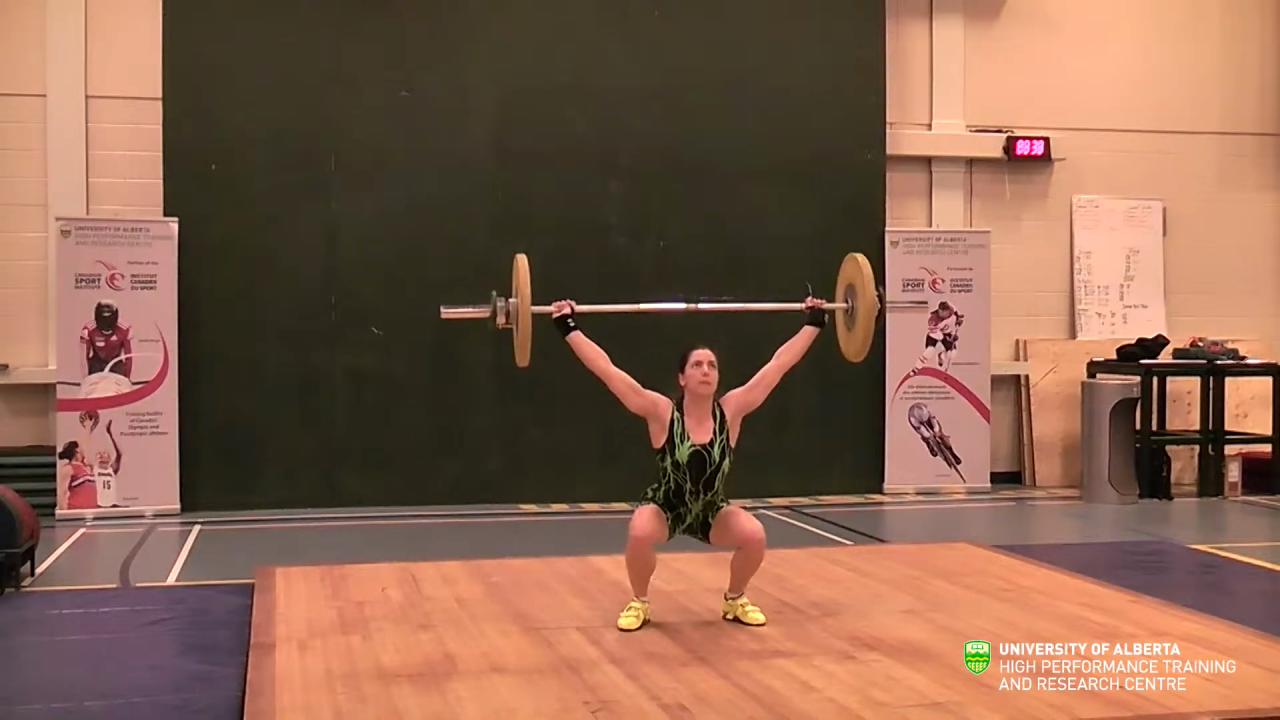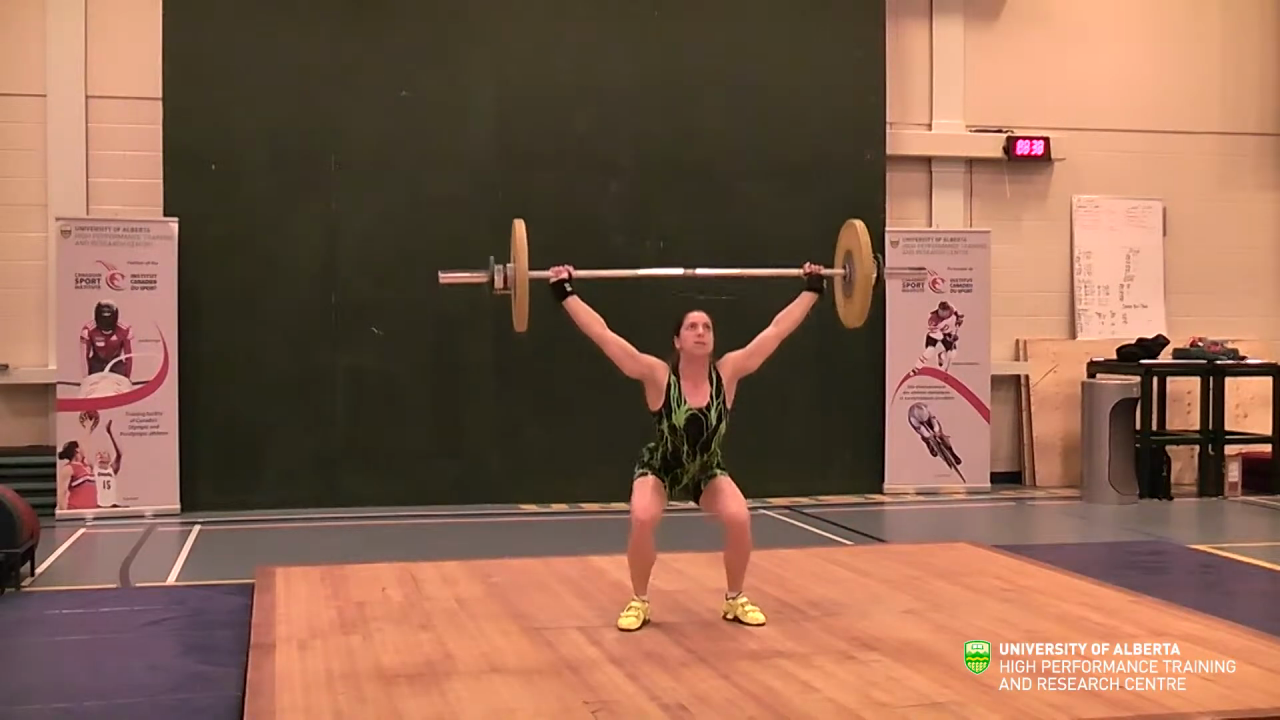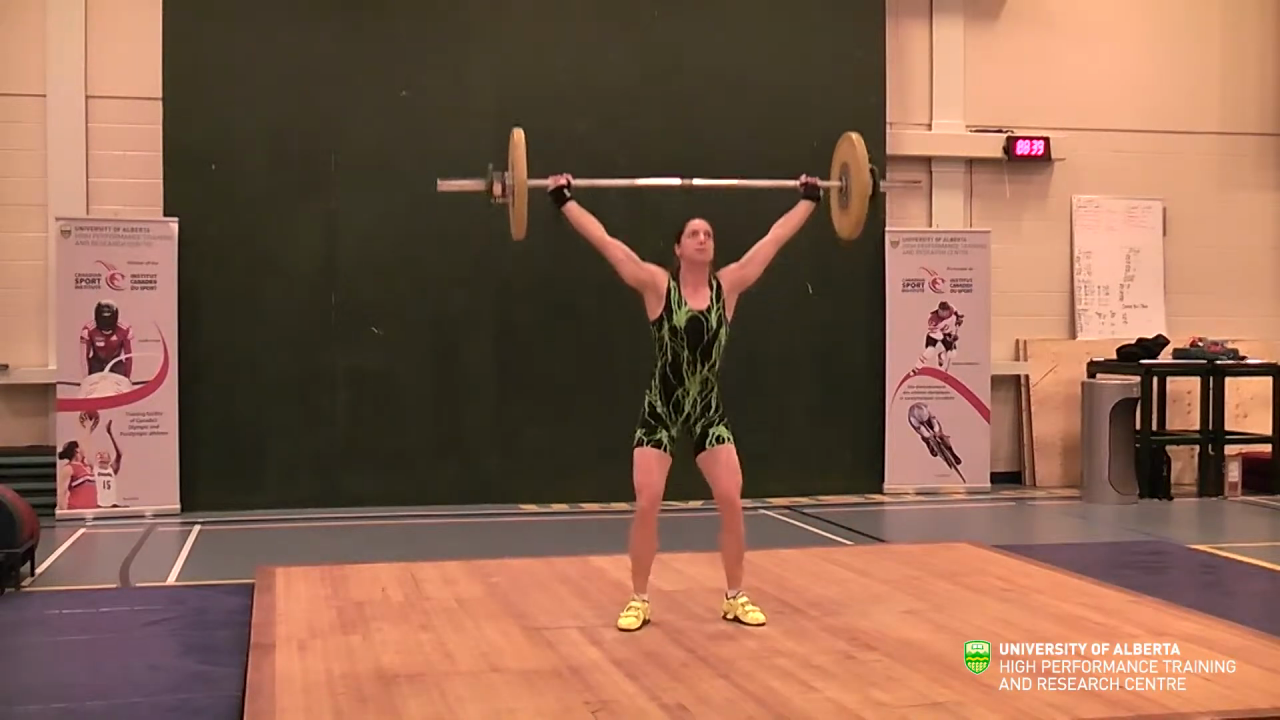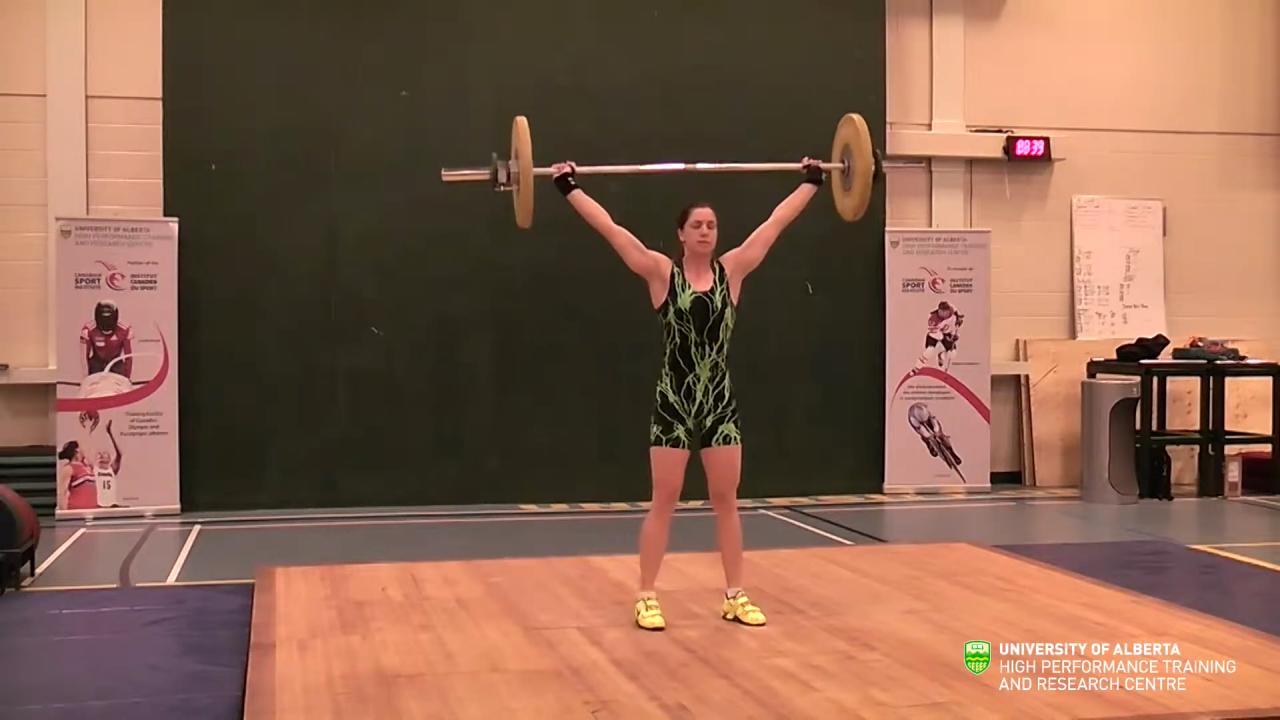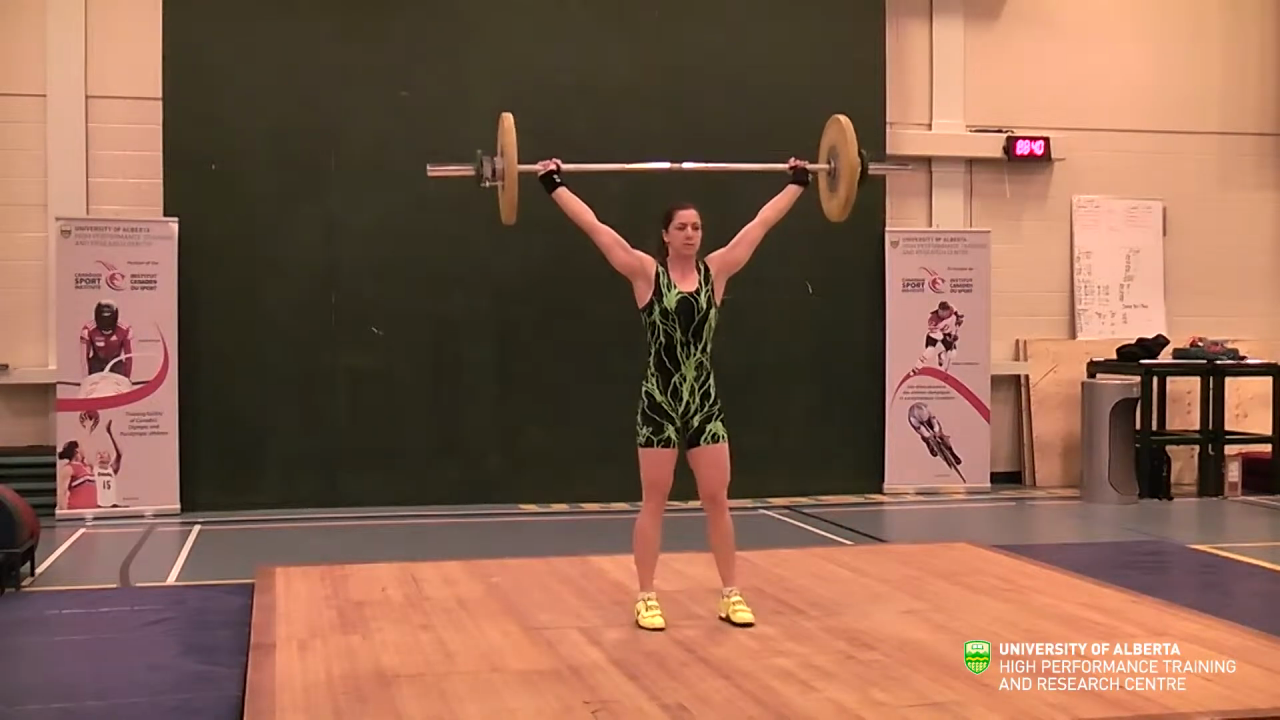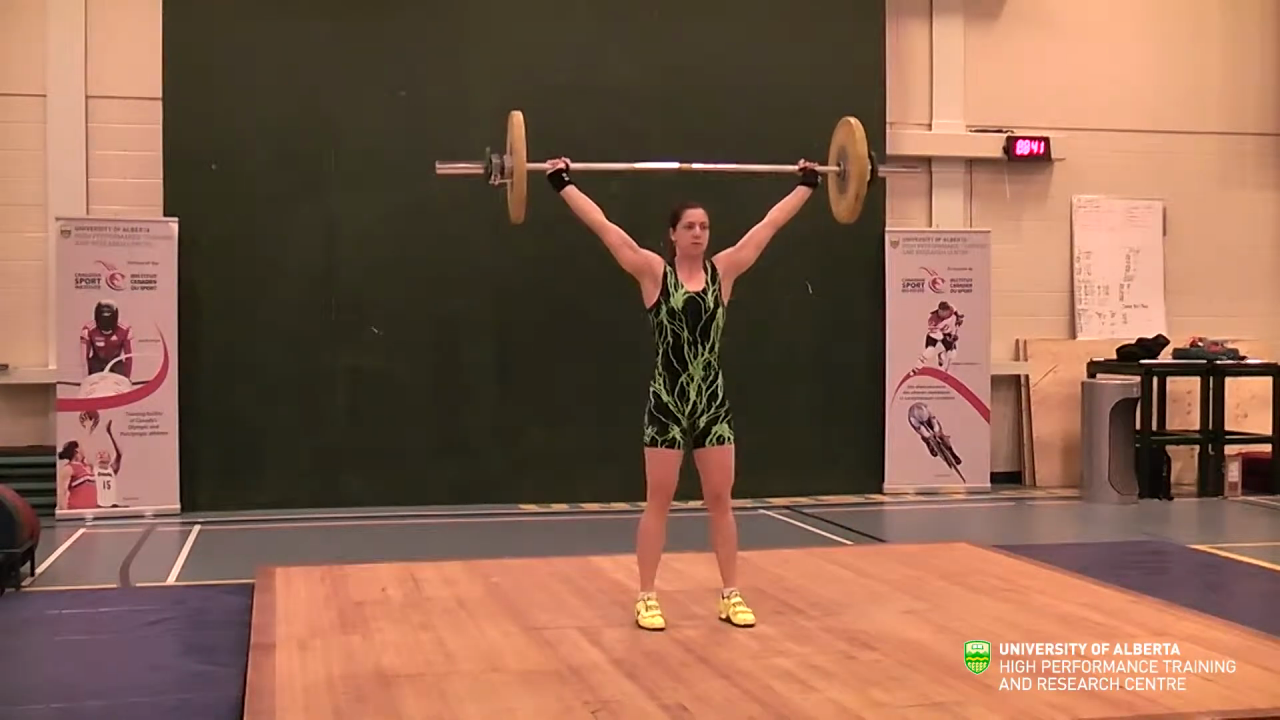
dt=0.5s
person 1, frame 1
left shoulder: (731, 411)
right shoulder: (661, 413)
left elbow: (779, 363)
right elbow: (606, 368)
left wrist: (813, 323)
right wrist: (569, 327)
left hip: (711, 511)
right hip: (664, 507)
left knee: (754, 536)
right knee: (639, 534)
left ankle: (735, 599)
right ankle: (639, 602)
person 1, frame 2
left shoulder: (727, 373)
right shoulder: (657, 376)
left elbow: (776, 330)
right elbow: (602, 334)
left wrist: (812, 289)
right wrist: (565, 292)
left hip: (708, 469)
right hip: (659, 467)
left knee: (739, 521)
right knee: (642, 520)
left ankle: (735, 599)
right ankle: (639, 601)
person 1, frame 3
left shoulder: (728, 285)
right shoulder: (658, 285)
left elbow: (774, 239)
right elbow: (604, 241)
left wrist: (808, 199)
right wrist: (564, 200)
left hip: (708, 411)
right hip: (660, 411)
left knee: (732, 503)
right knee: (647, 505)
left ankle: (735, 598)
right ankle: (638, 600)
person 1, frame 4
left shoulder: (731, 270)
right shoulder: (661, 271)
left elbow: (776, 221)
right elbow: (609, 228)
left wrist: (811, 182)
right wrist: (569, 187)
left hip: (719, 399)
right hip: (673, 399)
left knee: (726, 500)
right knee: (664, 501)
left ankle: (735, 596)
right ankle: (646, 598)
person 1, frame 5
left shoulder: (716, 270)
right shoulder: (646, 272)
left elbow: (762, 223)
right elbow: (594, 226)
left wrist: (797, 183)
right wrist: (554, 184)
left hip: (705, 399)
right hip: (660, 399)
left knee: (717, 501)
right knee: (654, 502)
left ankle: (731, 595)
right ankle: (646, 599)
person 1, frame 6
left shoulder: (722, 271)
right shoulder: (653, 271)
left elbow: (770, 224)
right elbow: (602, 226)
left wrist: (806, 185)
right wrist: (563, 182)
left hip: (712, 399)
right hip: (667, 399)
left knee: (720, 501)
right knee: (659, 502)
left ankle: (731, 595)
right ankle: (646, 598)
